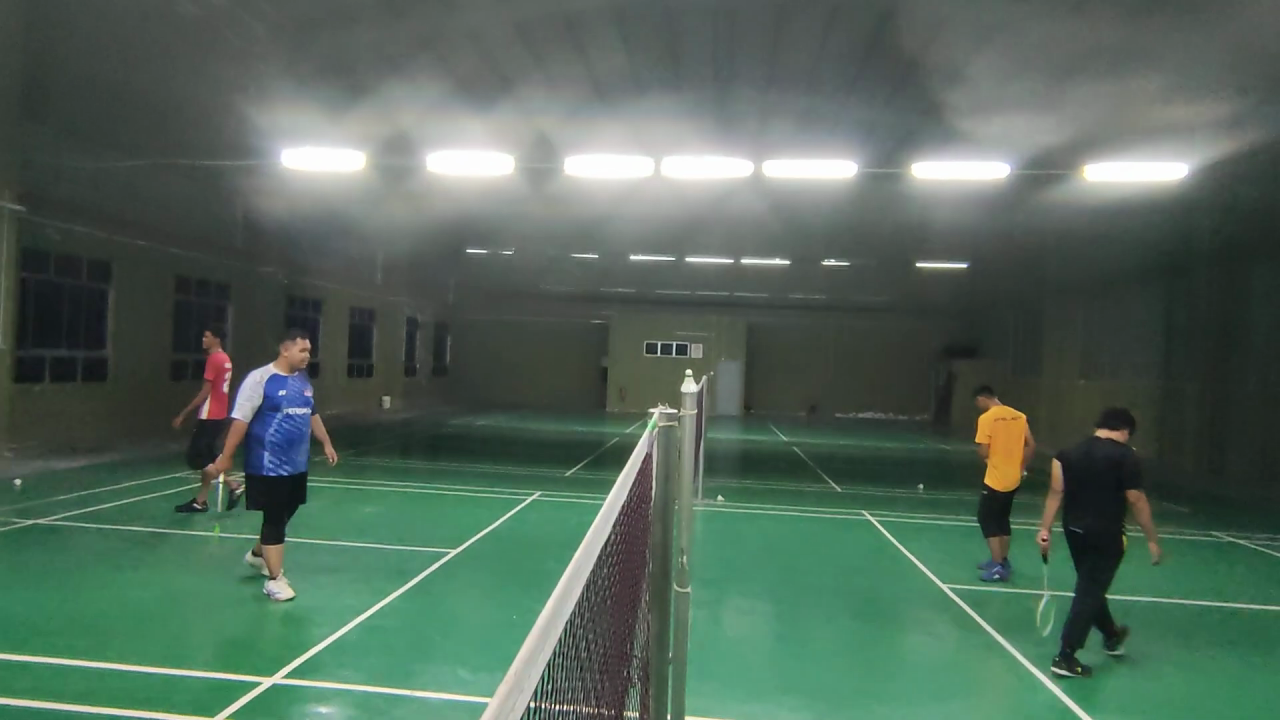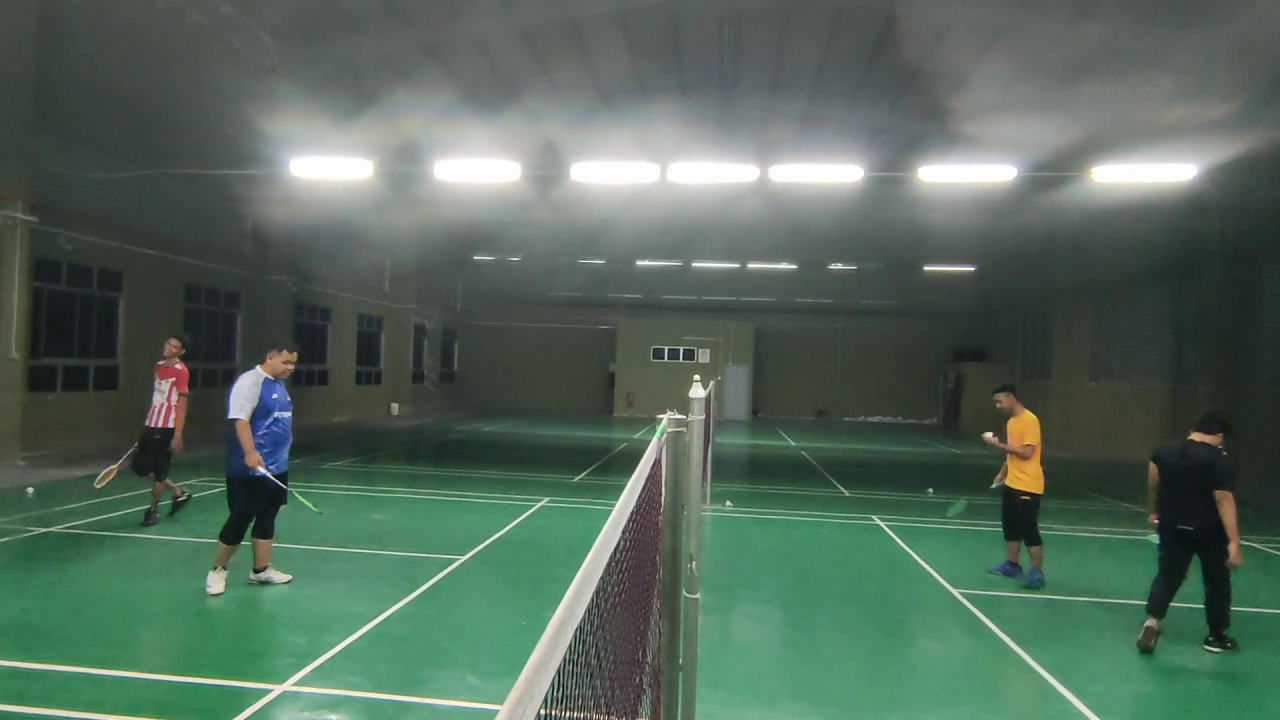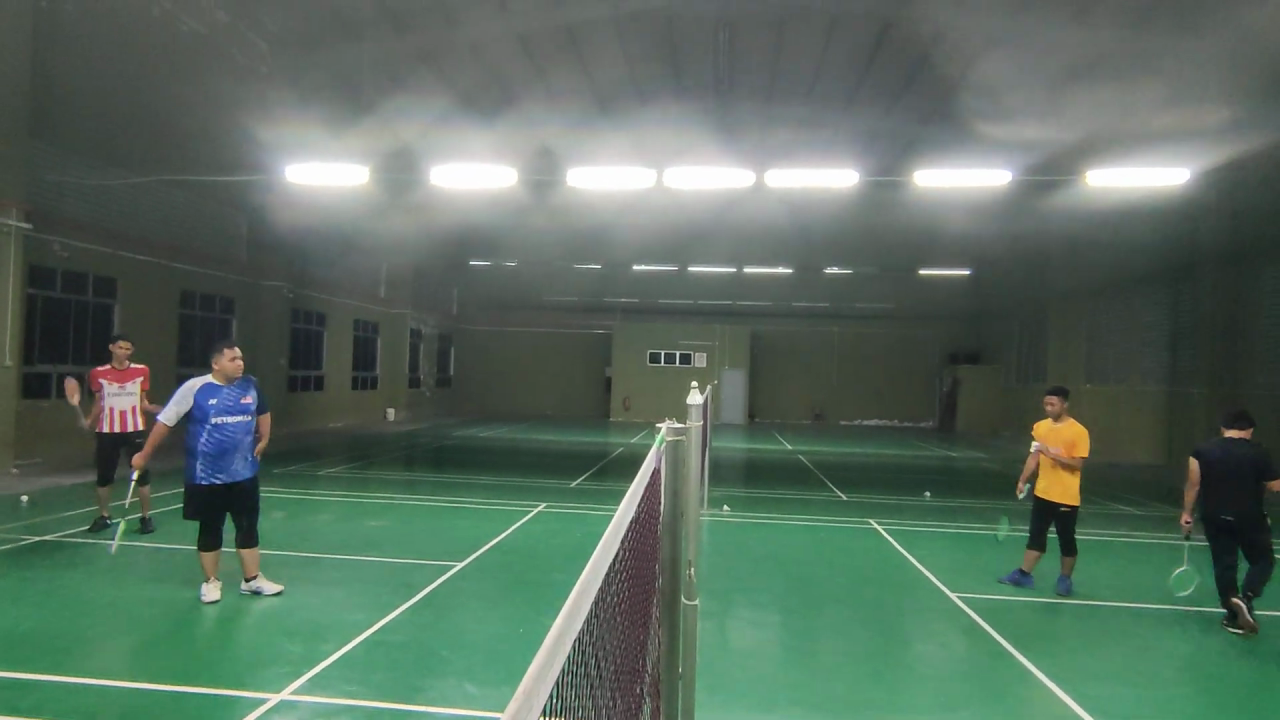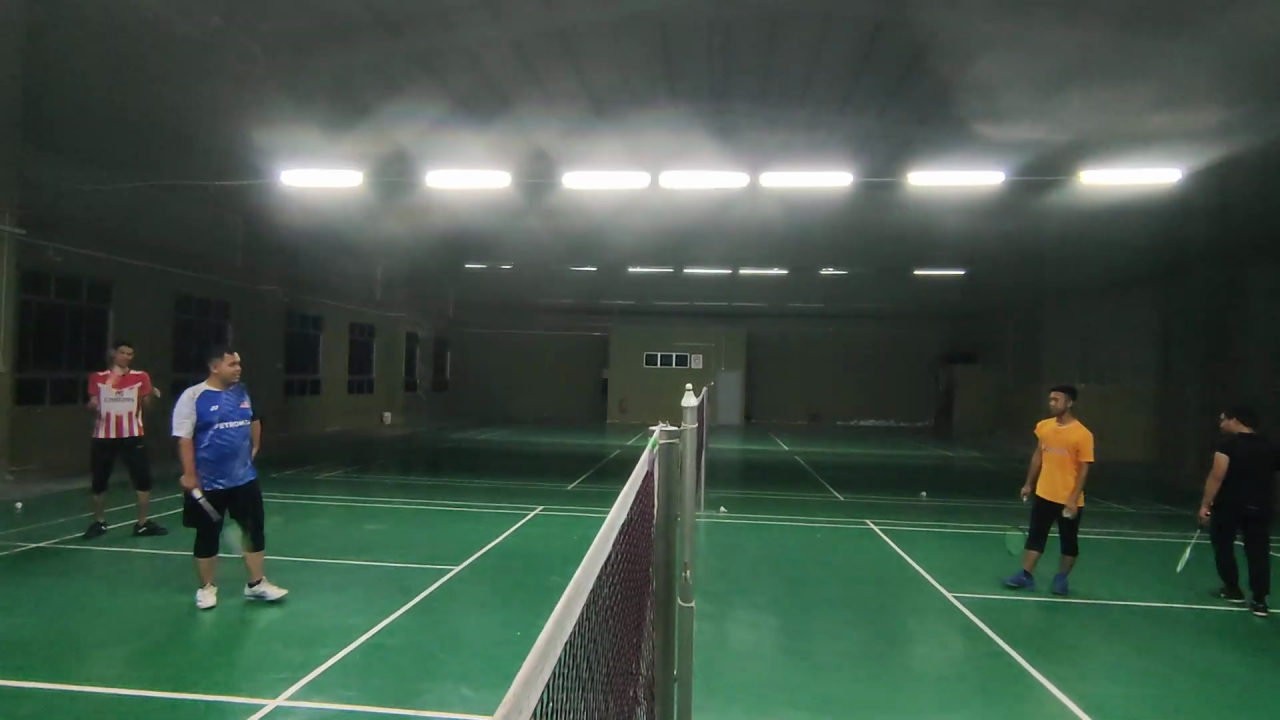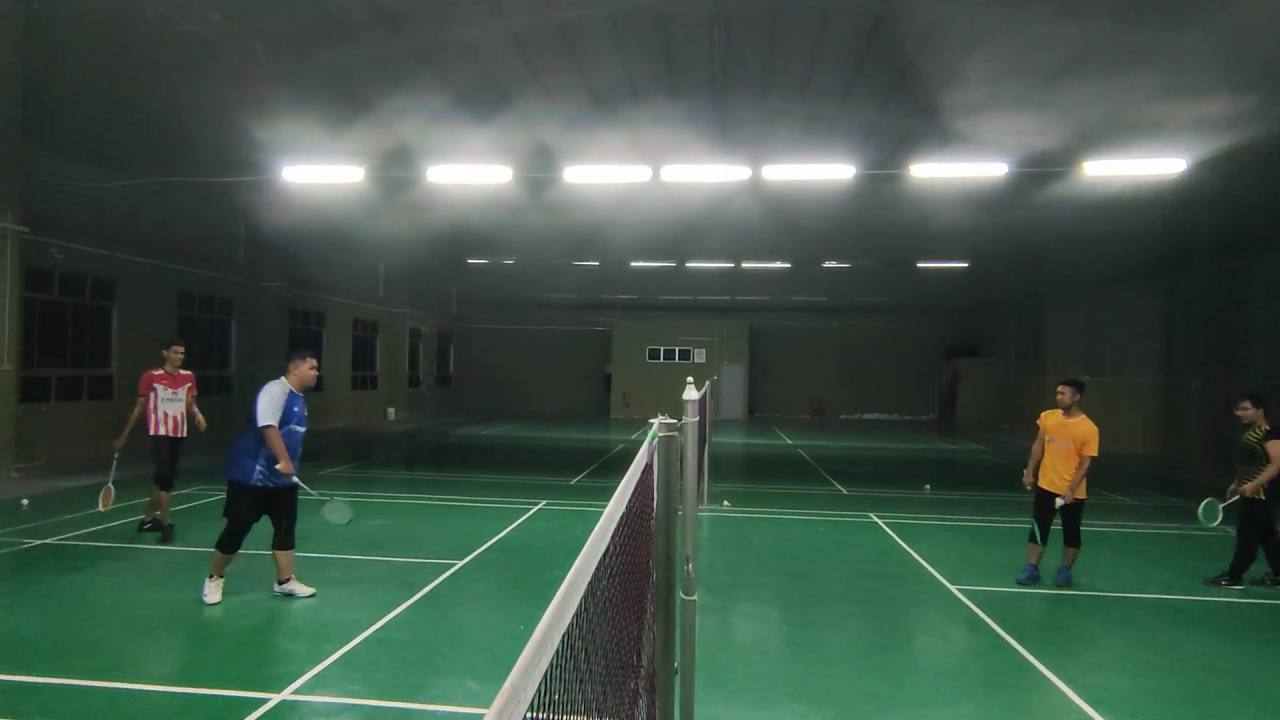
dt=0.7s
person 1, frame 1
left shoulder: (303, 379)
right shoulder: (260, 379)
left elbow: (311, 415)
right elbow: (241, 419)
left wrist: (326, 444)
right wrist: (226, 456)
left hip: (297, 464)
right hip: (268, 466)
left knee: (284, 514)
right knee: (274, 519)
left ankle: (258, 553)
right ankle: (275, 579)
person 1, frame 2
left shoulder: (279, 384)
right shoulder: (250, 381)
right elbow: (240, 419)
right wrist: (250, 453)
left hip: (276, 466)
right hip: (249, 468)
left knee: (267, 518)
right knee: (241, 519)
left ankle: (261, 569)
right ankle: (218, 571)
person 1, frame 3
left shoulder: (250, 385)
right shoulder: (194, 388)
left elbow: (262, 413)
right elbow: (165, 421)
left wrist: (264, 439)
right wrist: (145, 453)
left hip: (243, 473)
right hip: (206, 475)
left knee: (248, 526)
right knee: (210, 528)
left ankle: (252, 579)
right ankle: (211, 581)
person 1, frame 4
left shoulder: (241, 392)
right shoulder: (193, 397)
left elbow: (253, 422)
right elbow: (184, 438)
left wrist: (254, 448)
right wrist: (188, 473)
left hip: (243, 477)
right hip: (207, 482)
left knee: (254, 528)
right knee: (207, 534)
left ankle: (256, 584)
right ankle: (206, 587)
person 1, frame 5
left shoulder: (298, 397)
right shoulder: (276, 391)
right elbow: (268, 427)
left wrist: (289, 463)
right wrist: (283, 460)
left hip: (282, 476)
right hip: (252, 474)
left knee: (286, 527)
right knee: (238, 527)
left ankle: (285, 581)
right ankle: (215, 578)
person 2, frame 1
left shoulder: (1069, 453)
right shoulder: (1125, 456)
left elbow: (1056, 492)
right elbow: (1136, 500)
left wrist: (1045, 528)
right wrist: (1152, 540)
left hip: (1075, 530)
right hip: (1106, 535)
left knee: (1091, 585)
right knee: (1089, 593)
left ankle: (1111, 636)
right ankle: (1065, 657)
person 2, frame 2
left shoulder: (1163, 453)
right shoulder: (1217, 459)
left elbow: (1154, 488)
right elbow: (1224, 501)
left wrist: (1155, 513)
right wrist: (1234, 542)
left hip: (1173, 528)
right hip: (1209, 532)
left knee: (1167, 576)
right knee: (1217, 582)
left ankle: (1153, 620)
right ankle: (1216, 637)
person 2, frame 3
left shoulder: (1203, 451)
right shoulder: (1258, 453)
left elbow: (1193, 484)
left wrist: (1187, 513)
left hip: (1215, 518)
right hip: (1250, 519)
left knee: (1224, 566)
left ankle: (1234, 618)
right ankle: (1245, 598)
person 2, frame 4
left shoulder: (1229, 445)
right shoulder: (1269, 448)
left elbow: (1216, 477)
right elbow: (1271, 477)
left wrist: (1205, 505)
left hip: (1231, 506)
right hip: (1261, 507)
left knee: (1223, 545)
right knee: (1259, 552)
left ankle: (1233, 590)
right ankle: (1259, 601)
person 2, frame 5
right shoulder: (1251, 433)
left wrist: (1254, 485)
right wrist: (1236, 483)
left hip: (1258, 493)
right hip: (1254, 493)
left knee: (1247, 535)
left ankle: (1234, 577)
person 3, frame 1
left shoulder: (986, 418)
right shoulder: (1019, 416)
left elbow: (983, 452)
right elbow: (1030, 445)
left wrist: (988, 454)
right wrist: (1022, 467)
left hip: (996, 479)
right hip: (1013, 478)
left knee: (986, 519)
right knee: (1002, 520)
left ankle: (999, 567)
right ankle: (1002, 561)
person 3, frame 2
left shoulder: (1029, 421)
right shoulder: (1011, 421)
left elbow: (1028, 452)
left wrist: (1000, 444)
right wrist: (1003, 473)
left hip: (1029, 486)
right hip: (1012, 483)
left knee: (1028, 528)
right knee: (1010, 525)
left ankle: (1036, 571)
right ankle: (1012, 564)
person 3, frame 3
left shoulder: (1078, 432)
right shoulder: (1040, 427)
left elbow: (1077, 464)
right elbow: (1034, 456)
left wrist: (1051, 454)
right wrist: (1022, 480)
left hip: (1066, 498)
right hip: (1042, 493)
left knee: (1066, 539)
right knee: (1036, 536)
left ankle: (1065, 579)
right ankle: (1024, 574)
person 3, frame 4
left shoulder: (1082, 435)
right shoulder: (1043, 426)
left elbow: (1084, 469)
left wrist: (1074, 499)
right wrist: (1028, 483)
left hip: (1069, 499)
right hip: (1044, 494)
left knee: (1068, 540)
right knee: (1035, 535)
left ankle: (1061, 578)
right ankle: (1025, 575)
person 3, frame 5
left shoulder: (1089, 429)
right shoulder: (1047, 417)
left elbow: (1085, 463)
right elbow: (1038, 446)
left wrist: (1071, 488)
right wrist: (1029, 472)
left hip: (1072, 492)
right hip: (1045, 486)
left knee: (1071, 533)
right knee: (1038, 529)
left ankle: (1065, 570)
right ankle: (1032, 569)
person 4, frame 1
left shoulder: (214, 359)
right shoulder: (224, 359)
left elbow: (205, 393)
left wrist: (183, 414)
left hip: (209, 417)
right hip: (219, 416)
left knee: (196, 458)
right knee: (206, 457)
left ankle: (233, 487)
right ankle: (201, 501)
person 4, frame 2
left shoulder: (180, 371)
right shoulder: (159, 366)
left elbow: (183, 403)
left wrist: (177, 434)
left hip: (166, 427)
right hip: (152, 425)
left knee: (158, 468)
right knee: (138, 465)
left ankle: (152, 510)
right ankle: (178, 493)
person 4, frame 3
left shoulder: (142, 371)
right shoulder: (98, 373)
right elbow: (99, 402)
left wrist: (149, 407)
right wrist: (90, 419)
left hip: (135, 430)
right hip: (107, 432)
left knee: (141, 475)
right knee: (104, 476)
left ankle: (146, 517)
right ankle: (104, 516)
person 4, frame 4
left shoulder: (141, 377)
right shoulder: (98, 378)
left elbow: (146, 405)
right elbow: (94, 407)
left wrist: (150, 396)
right wrist: (93, 406)
left hip: (132, 436)
right hip: (104, 437)
left knee: (143, 478)
right knee: (99, 482)
left ankle: (143, 523)
right ankle: (99, 523)
person 4, frame 5
left shoulder: (188, 377)
right shoulder: (150, 377)
right elbow: (139, 407)
left wrist: (197, 414)
right wrist: (124, 435)
left hip: (179, 434)
right hip: (160, 434)
left knee: (168, 479)
right knee: (164, 475)
left ankle: (149, 519)
right ankle: (166, 523)
